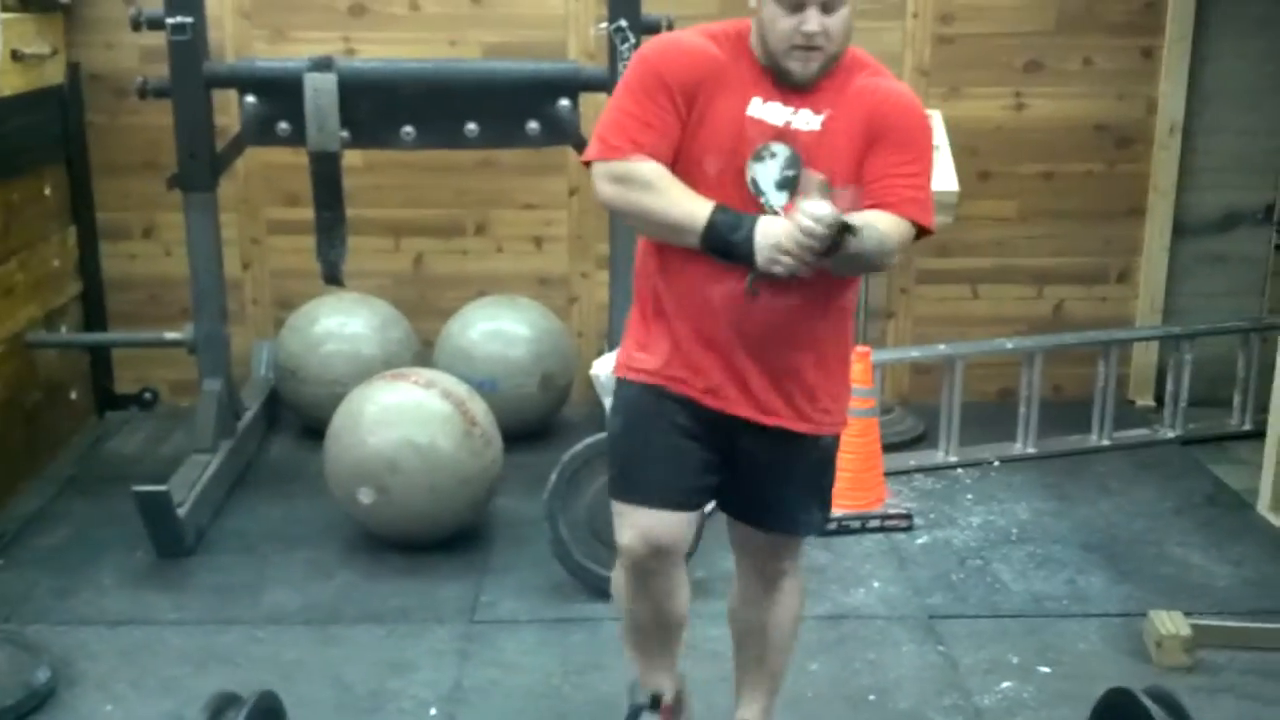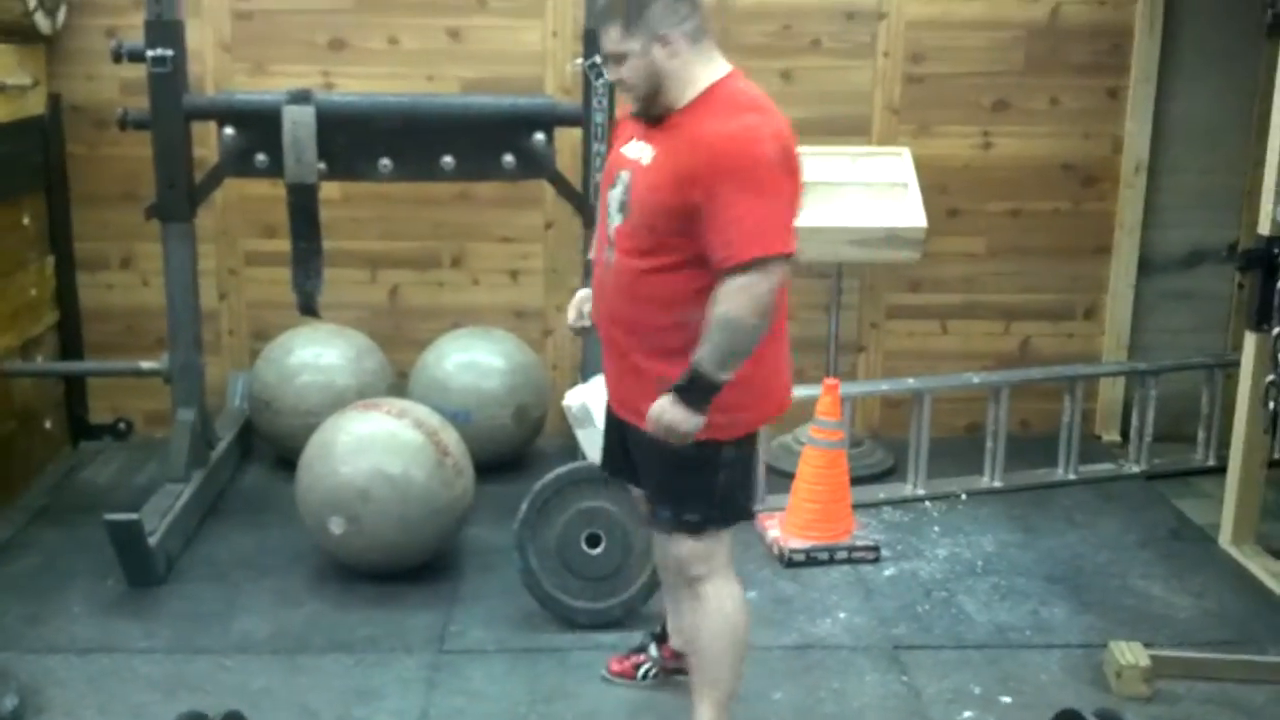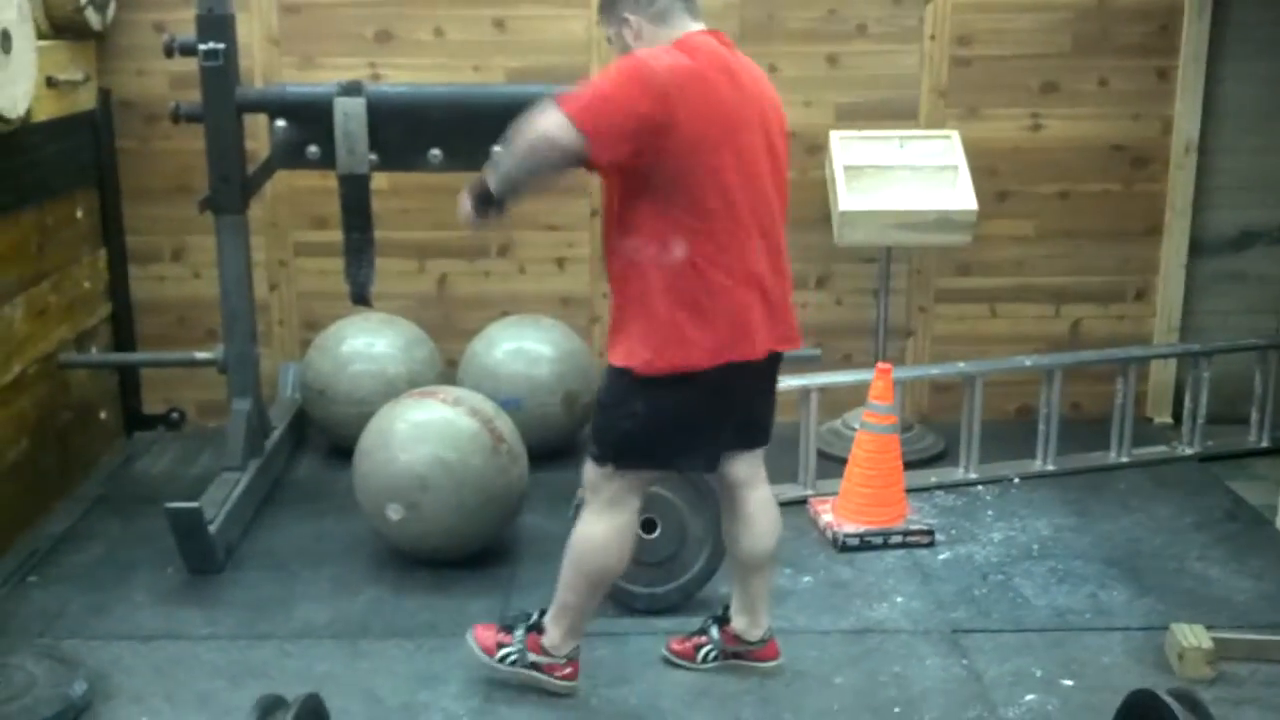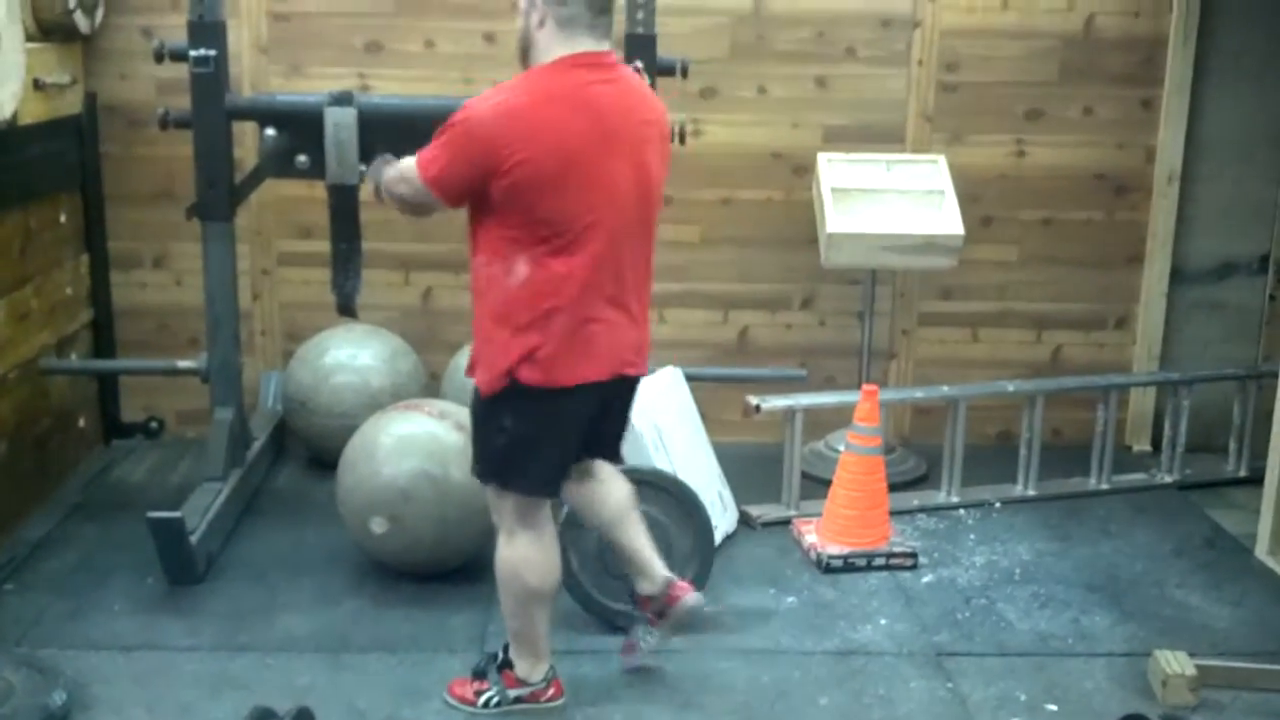
dt=0.5s
person 1, frame 1
left shoulder: (891, 108)
right shoulder: (678, 63)
left elbow: (892, 235)
right elbow: (618, 176)
left wrist: (834, 236)
right wrist: (740, 234)
left hip: (796, 386)
right hip: (672, 366)
left knee: (771, 560)
right knee: (647, 543)
person 1, frame 2
left shoulder: (736, 140)
right shoulder: (648, 114)
left elbow: (756, 278)
left wrist: (698, 388)
right wrist: (598, 286)
left hip: (699, 395)
right hip: (647, 378)
left knee: (691, 556)
right knee: (673, 523)
right ankle: (682, 643)
person 1, frame 3
left shoulder: (653, 78)
right shoulder: (742, 77)
left elbow: (549, 133)
left wrist: (488, 189)
left hip: (679, 335)
right hip: (752, 324)
left knee: (610, 489)
right knee: (742, 473)
left ankle: (552, 646)
right ankle: (750, 630)
person 1, frame 4
left shoulder: (502, 117)
right shoulder: (645, 106)
left elbow: (414, 192)
left wrist: (386, 175)
left hip: (536, 354)
right hip: (615, 342)
left knee: (520, 513)
right knee: (583, 467)
right ankle: (656, 584)
